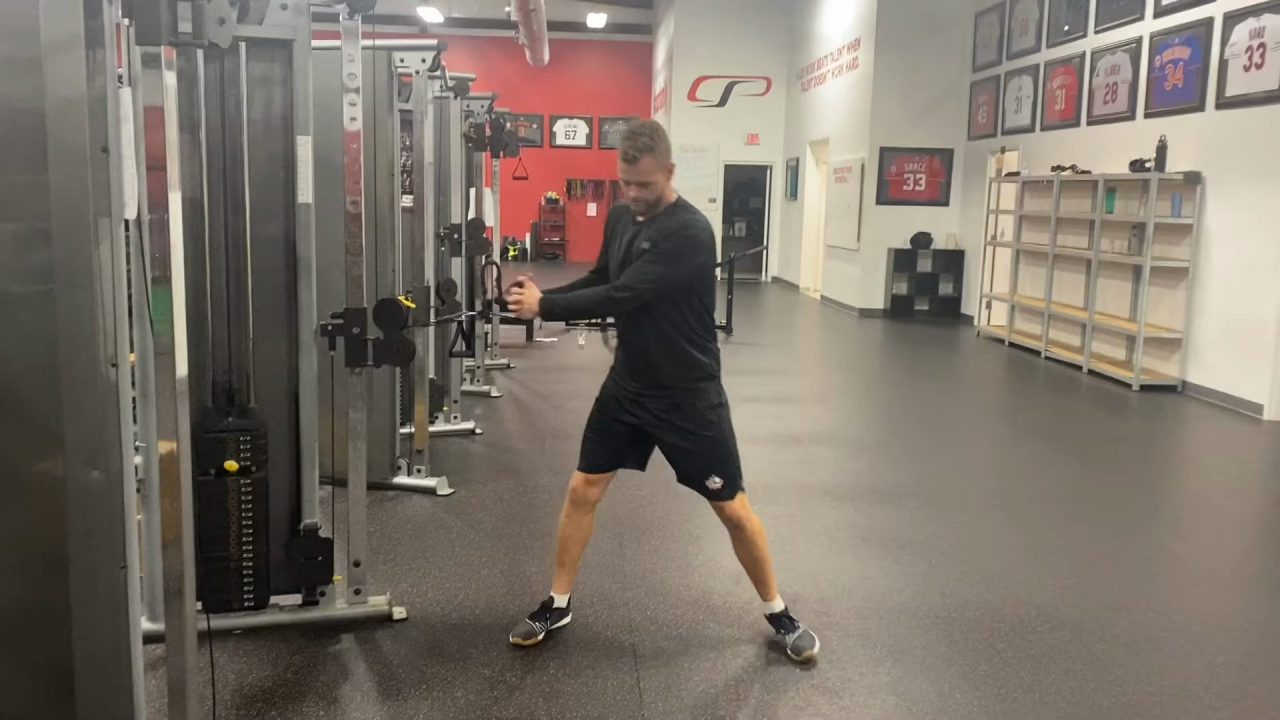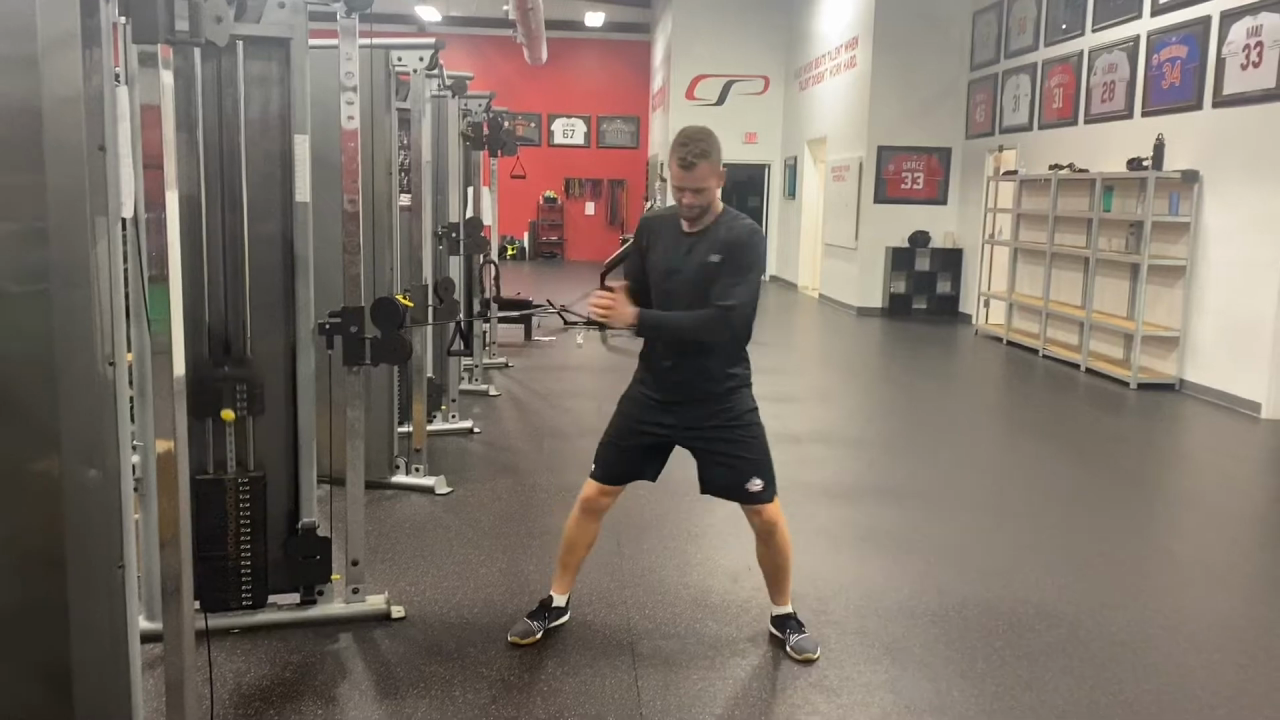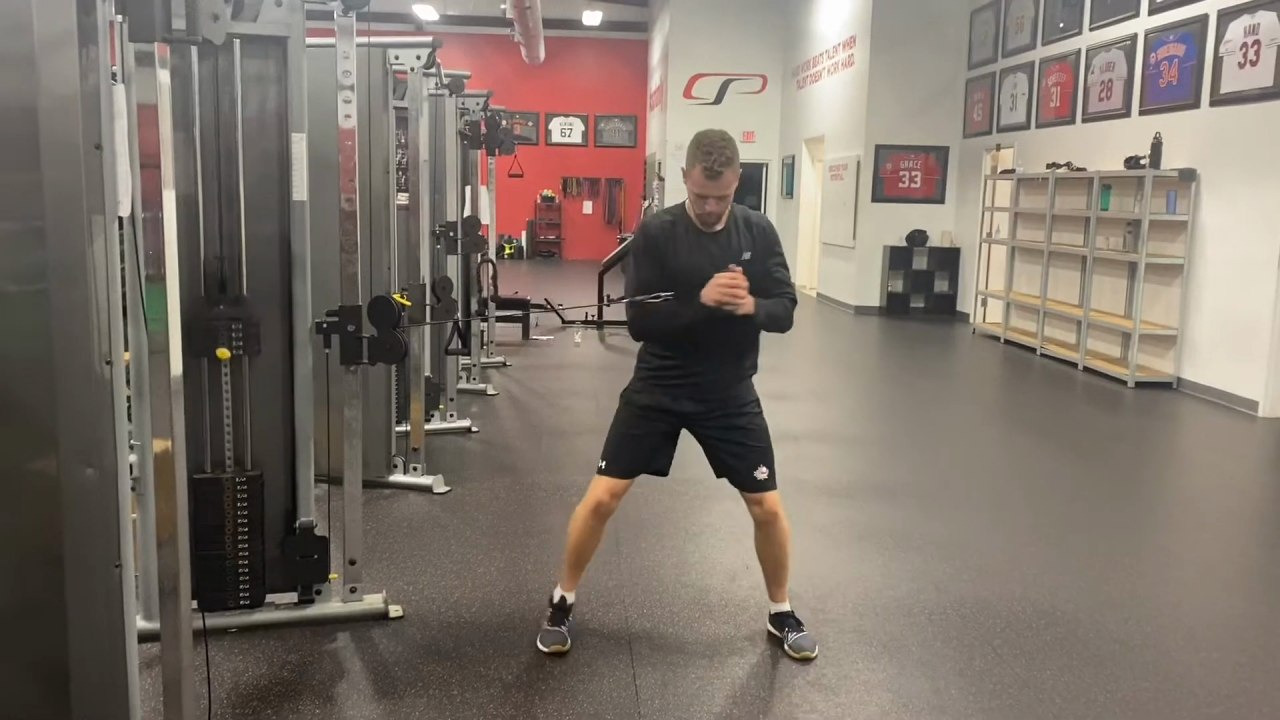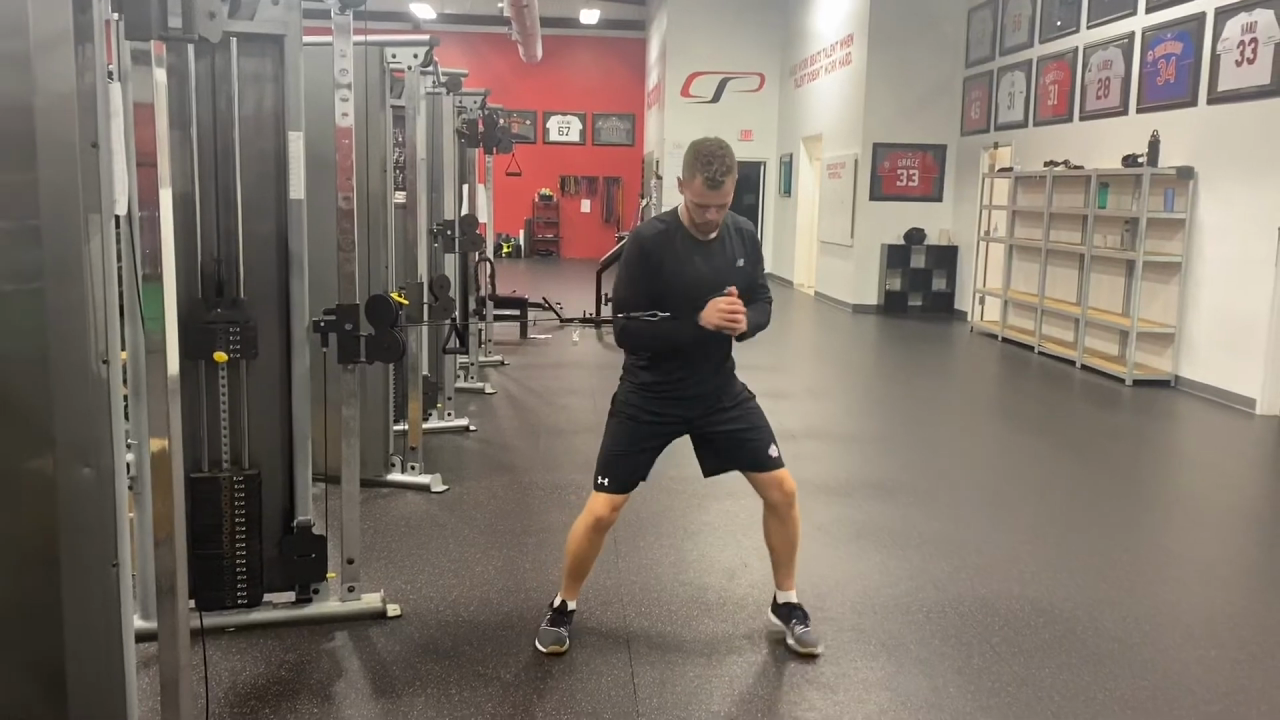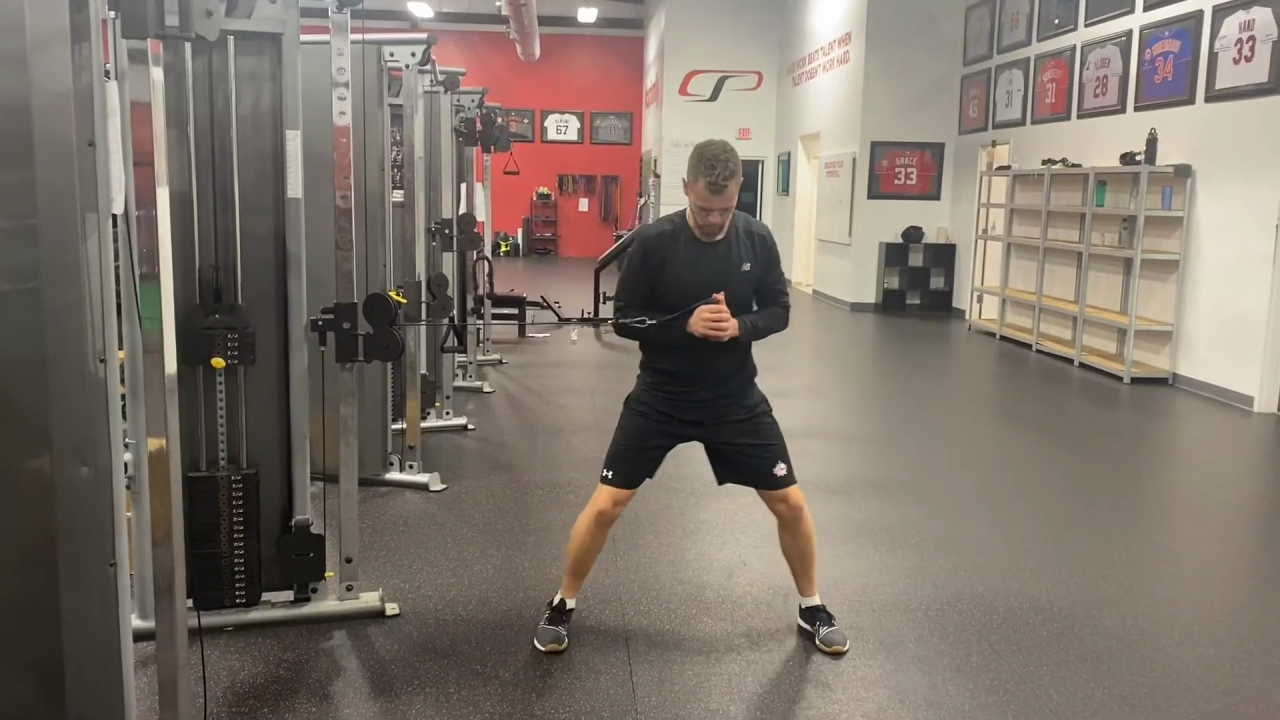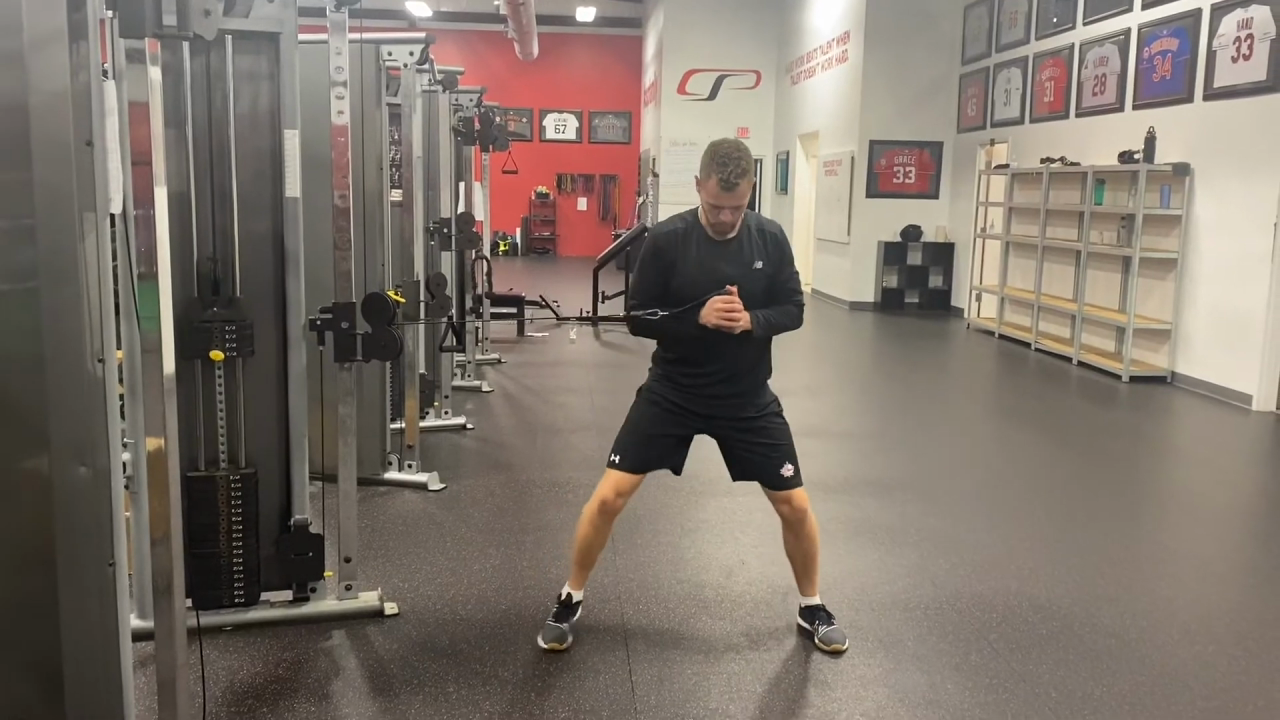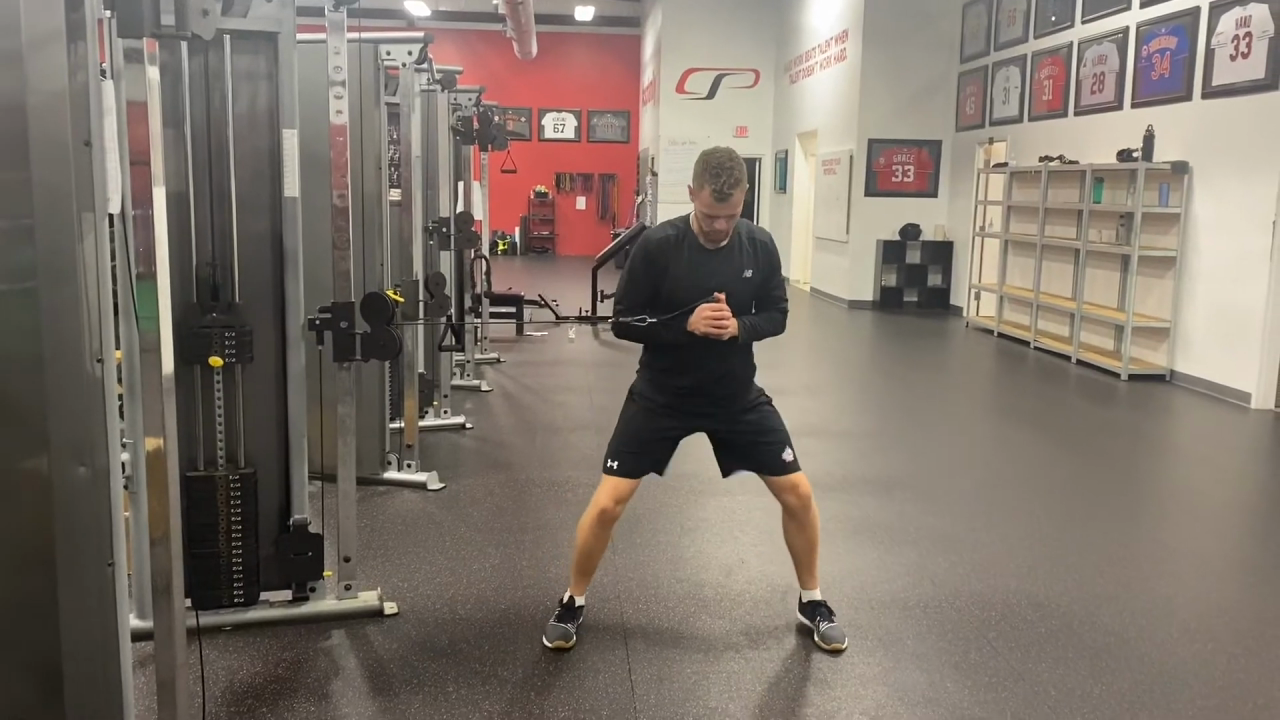
dt=0.2s
person 1, frame 1
left shoulder: (689, 232)
right shoulder: (620, 218)
left elbow: (623, 296)
right elbow: (601, 281)
left wrist: (543, 305)
right wrist: (540, 294)
left hip: (688, 393)
right hip: (628, 383)
left knee: (731, 507)
right knee: (582, 490)
left ankle: (778, 613)
right ankle: (558, 603)
person 1, frame 2
left shoulder: (743, 238)
right shoulder: (653, 227)
left elbow: (724, 325)
right elbow: (635, 292)
left wrist: (638, 318)
right wrist: (614, 303)
left hip: (720, 402)
right hip: (653, 394)
left knee: (766, 515)
right knee: (594, 497)
left ankle: (783, 616)
right ankle: (556, 602)
person 1, frame 3
left shoulder: (758, 232)
right shoulder: (658, 231)
left elbow: (784, 311)
right elbow: (640, 319)
left wrist: (751, 305)
right wrist: (701, 299)
left hip: (729, 391)
right hip: (657, 387)
left knee: (767, 507)
right knee: (602, 497)
left ankle: (781, 614)
right ankle: (563, 600)
person 1, frame 4
left shoulder: (744, 236)
right shoulder: (649, 240)
left elbow: (759, 306)
right elbow: (627, 330)
left wrist: (744, 321)
right wrist: (699, 320)
left hip: (719, 392)
right hip: (648, 396)
left knee: (781, 488)
right knee: (602, 511)
left ankle: (786, 603)
right ankle: (562, 608)
person 1, frame 5
left shoulder: (756, 239)
right shoulder: (654, 241)
left elbow: (779, 311)
right elbow: (625, 321)
left wrist: (739, 326)
right wrist: (687, 324)
left hip: (735, 399)
right hip: (661, 398)
left knee: (790, 504)
right knee: (606, 506)
left ankle: (812, 608)
right ankle: (562, 605)
person 1, frame 6
left shoulder: (770, 238)
right shoulder: (667, 240)
left elbow: (793, 309)
right elbow: (638, 318)
left wrist: (752, 321)
right wrist: (698, 317)
left hip: (747, 397)
right hip: (671, 392)
left knee: (795, 505)
right knee: (610, 495)
left ankle: (811, 607)
right ankle: (570, 599)
person 1, frame 7
left shoulder: (759, 245)
right shoulder: (658, 245)
left elbow: (776, 315)
right elbow: (625, 321)
left wrist: (739, 326)
right wrist: (687, 324)
left hip: (736, 395)
right hip: (661, 394)
left knee: (798, 492)
right knee: (608, 503)
left ankle: (812, 602)
right ankle: (572, 603)
